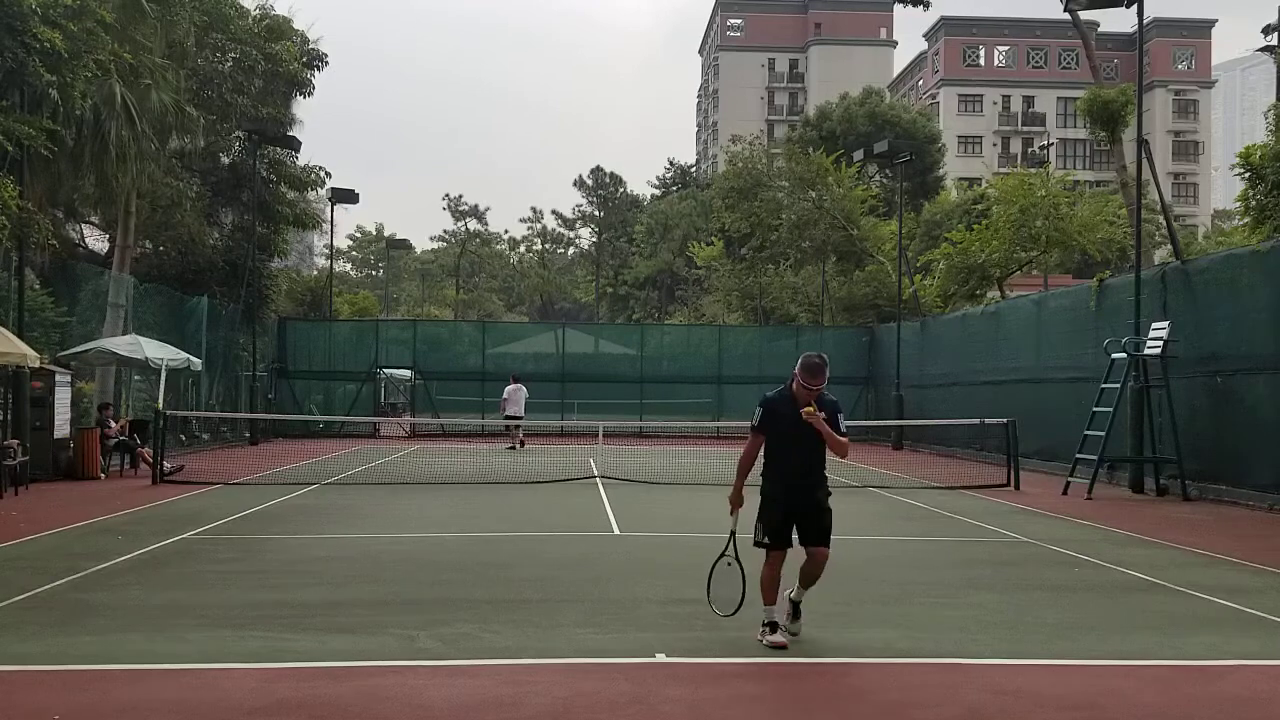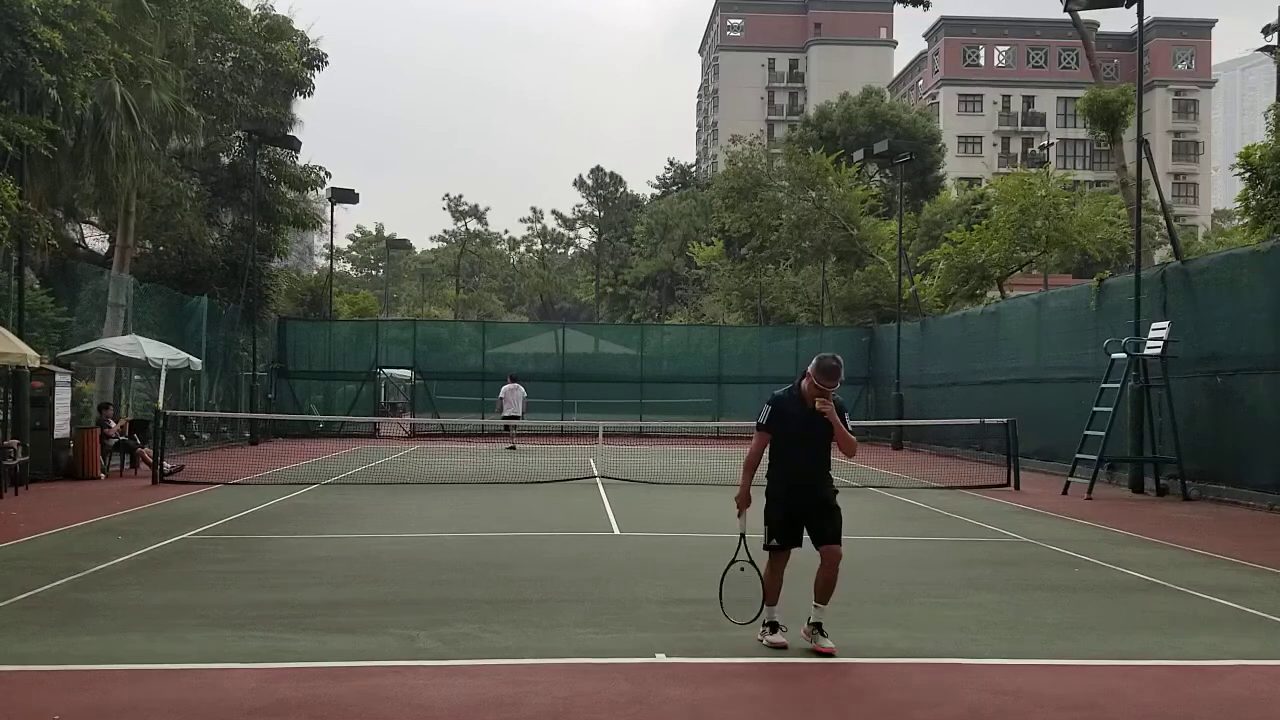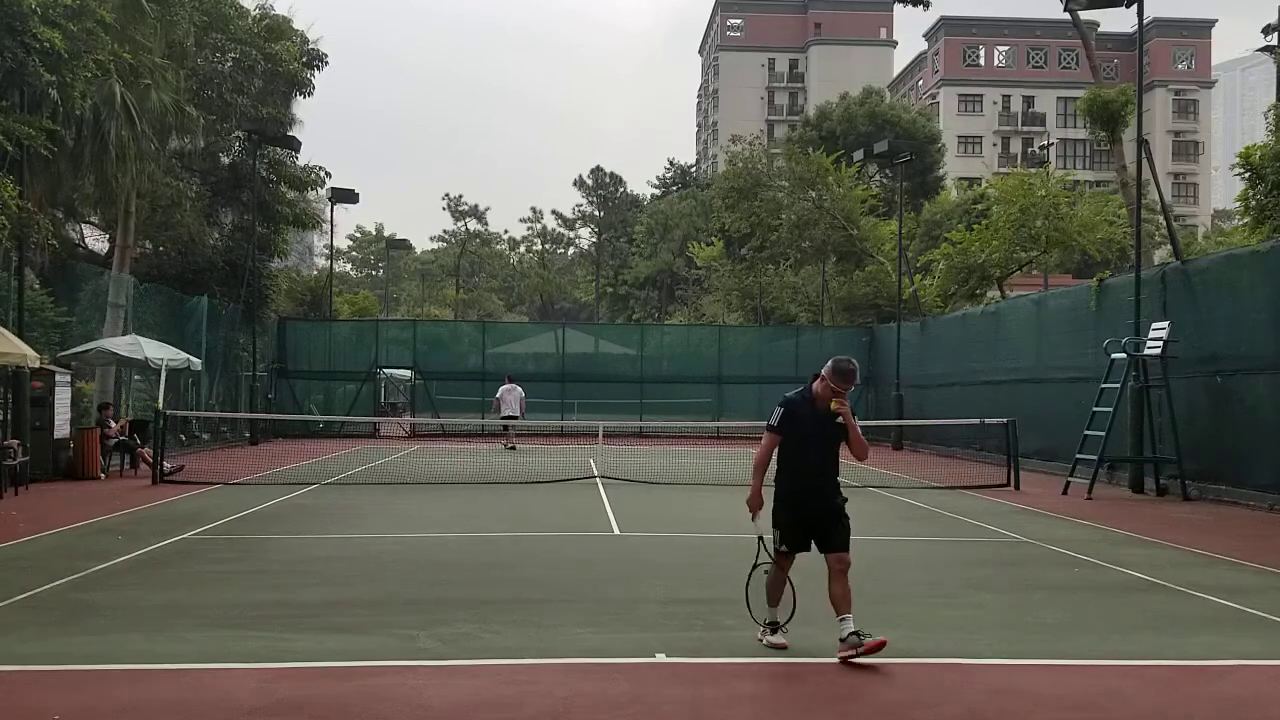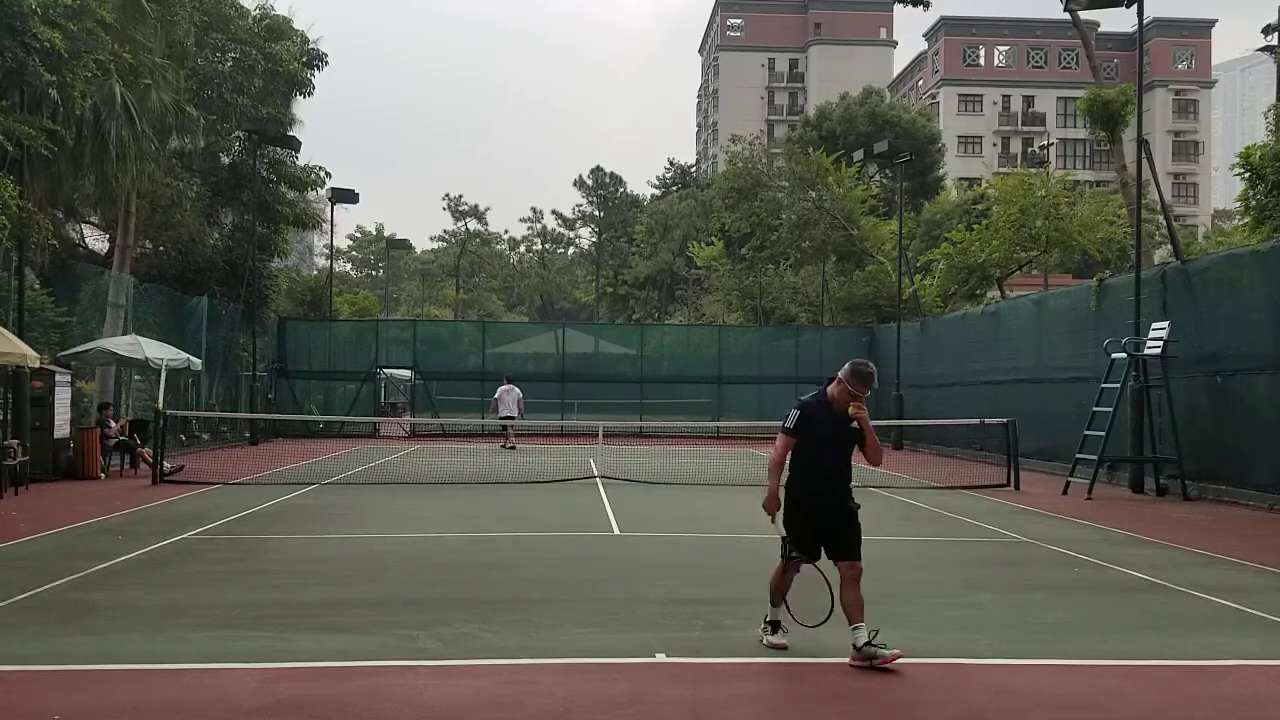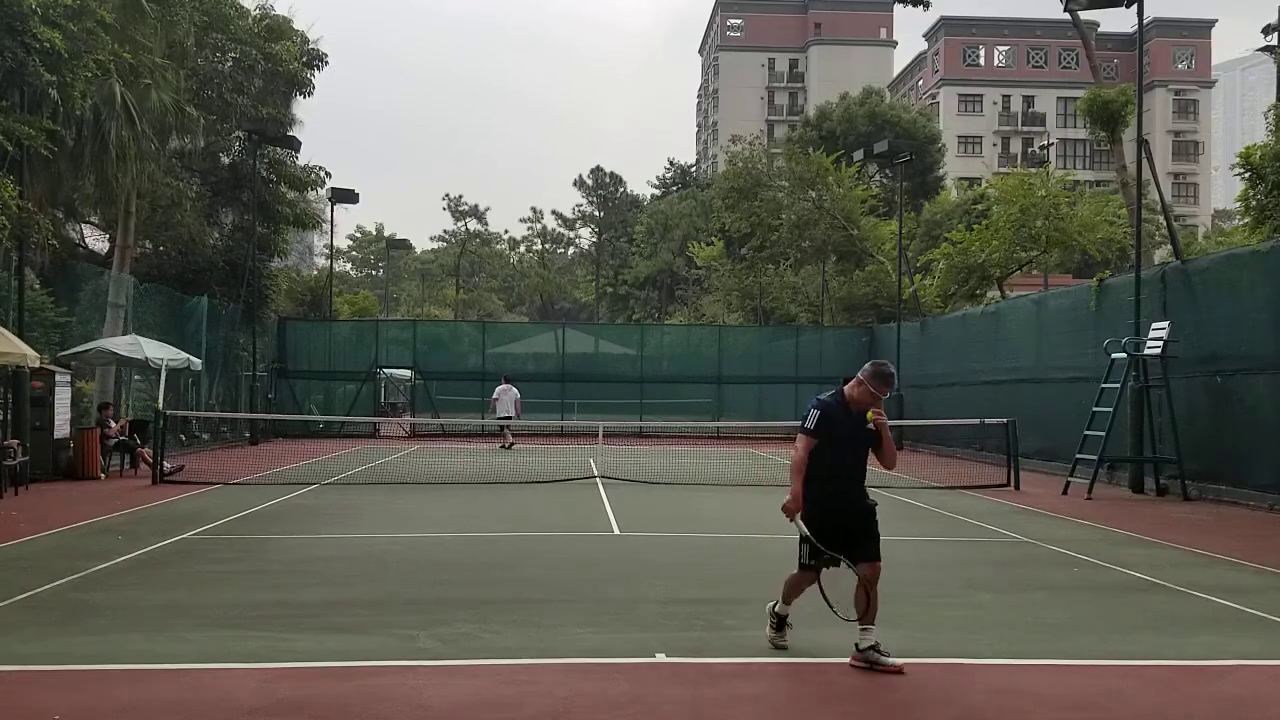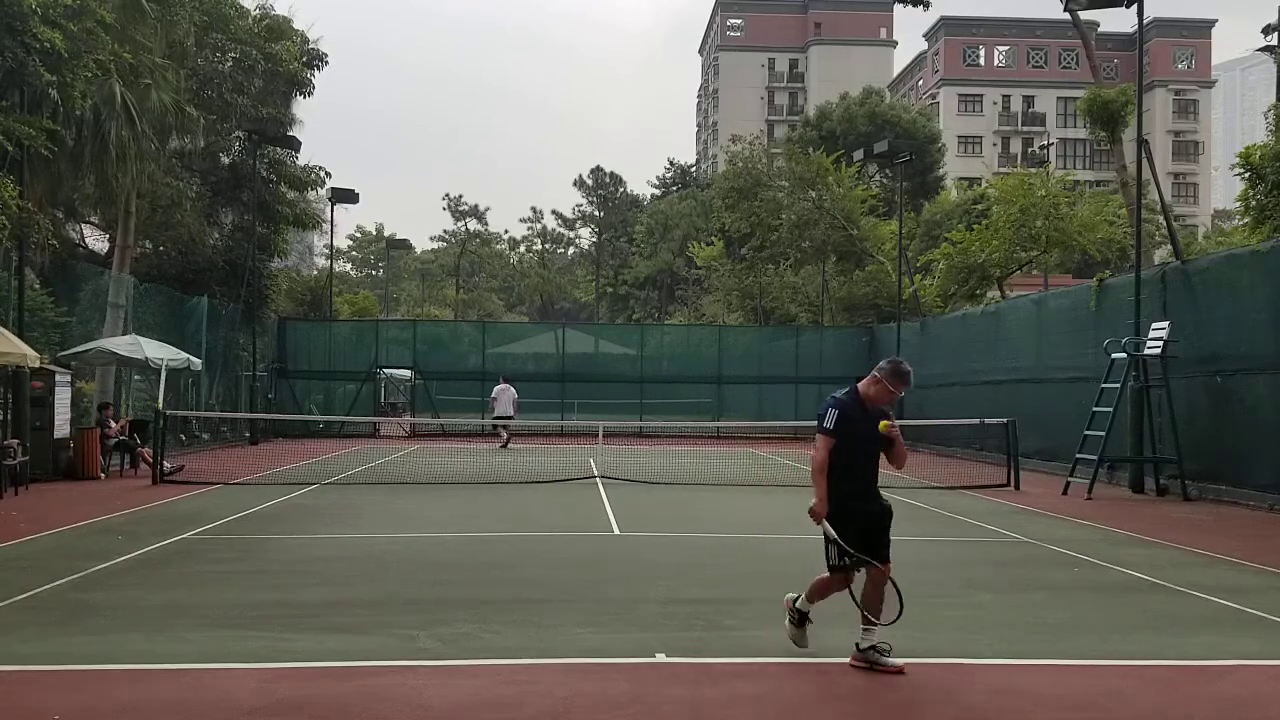
dt=0.1s
person 1, frame 1
left shoulder: (829, 406)
right shoulder: (771, 402)
left elbow: (843, 450)
right elbow: (752, 447)
left wrist: (822, 427)
right wrist: (737, 487)
left hip: (814, 493)
right hip: (777, 493)
left knee: (819, 555)
right knee: (775, 555)
left ankle: (795, 597)
right ankle: (770, 623)
person 1, frame 2
left shoulder: (835, 407)
right shoulder: (779, 401)
left elbow: (850, 450)
right elbow: (758, 446)
left wrist: (834, 420)
right wrist: (744, 487)
left hip: (820, 492)
right hip: (781, 493)
left knee: (832, 555)
right knee: (778, 557)
left ankle: (815, 624)
right ankle: (770, 622)
person 1, frame 3
left shoulder: (843, 411)
right shoulder: (791, 403)
left elbow: (862, 454)
right elbow: (766, 446)
left wrist: (849, 420)
right wrist: (756, 489)
left hip: (828, 498)
right hip: (791, 498)
left knee: (840, 564)
right knee: (783, 561)
left ankle: (848, 637)
right ankle: (771, 624)
person 1, frame 4
left shoulder: (858, 416)
right shoulder: (806, 407)
left elbow: (876, 460)
right elbow: (781, 449)
left wrist: (866, 425)
right wrist: (772, 491)
left hip: (840, 503)
right hip: (802, 502)
left knee: (852, 571)
right knee: (789, 565)
left ankle: (861, 645)
right ankle: (772, 621)
person 1, frame 5
left shoulder: (871, 416)
right shoulder: (824, 406)
left elbow: (889, 463)
right elbow: (801, 450)
left wrist: (884, 431)
right wrist: (794, 494)
left hip: (856, 504)
right hip: (821, 504)
left knee: (870, 570)
right knee: (810, 572)
left ankle: (865, 645)
right ankle: (779, 613)
person 1, frame 6
left shoulder: (882, 415)
right shoulder: (840, 404)
left elbow: (898, 462)
right elbow: (821, 451)
left wrist: (896, 438)
right wrist: (820, 497)
left hip: (871, 503)
right hip: (839, 503)
left knee: (879, 571)
right knee: (842, 576)
left ankle: (867, 646)
right ankle: (799, 606)
